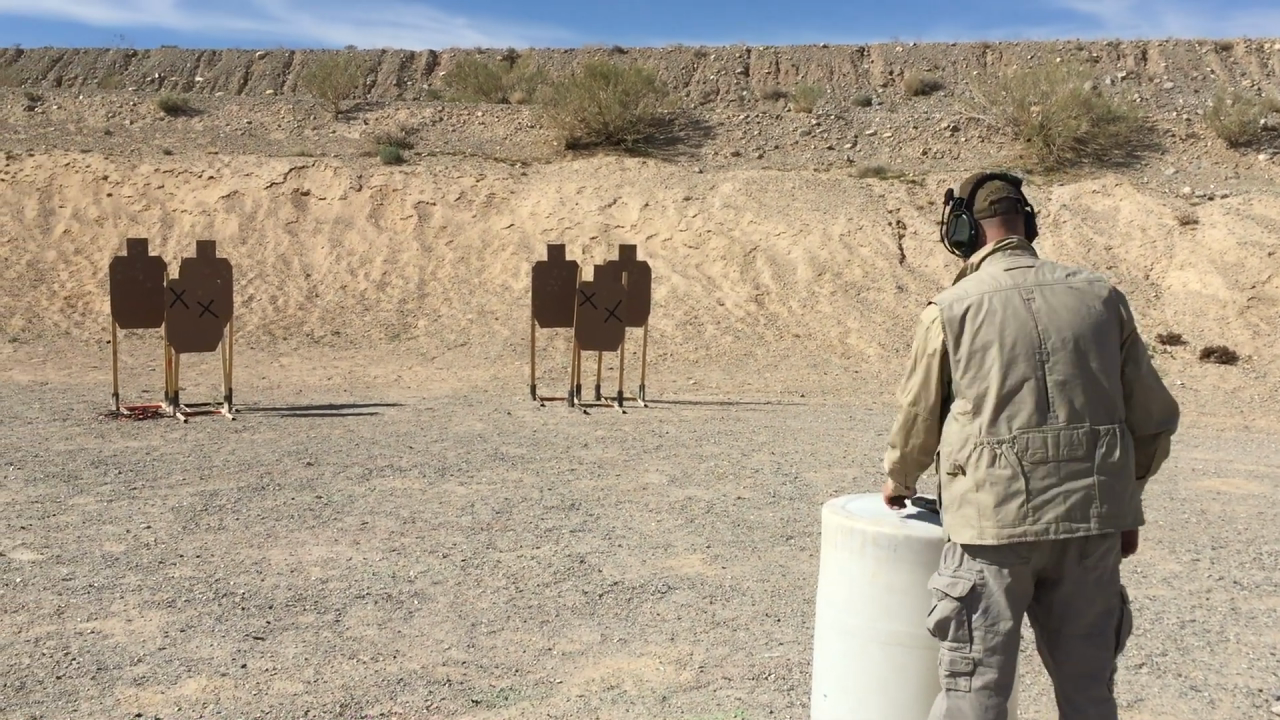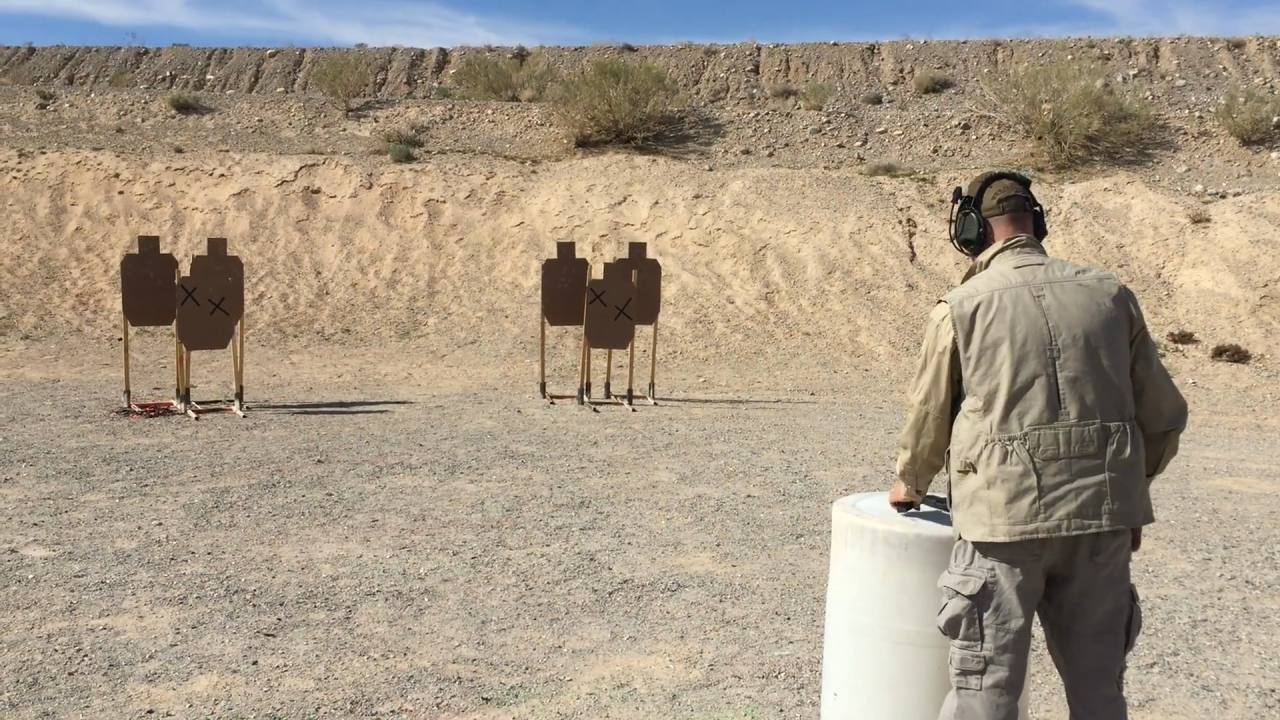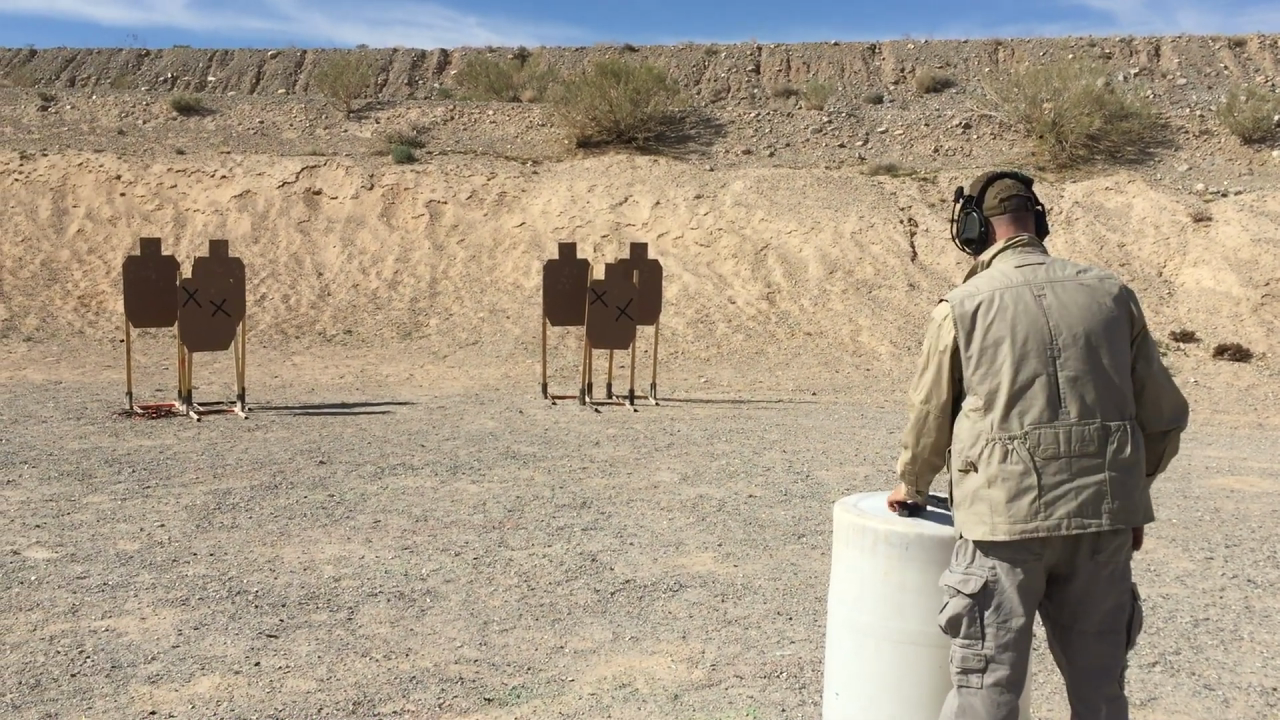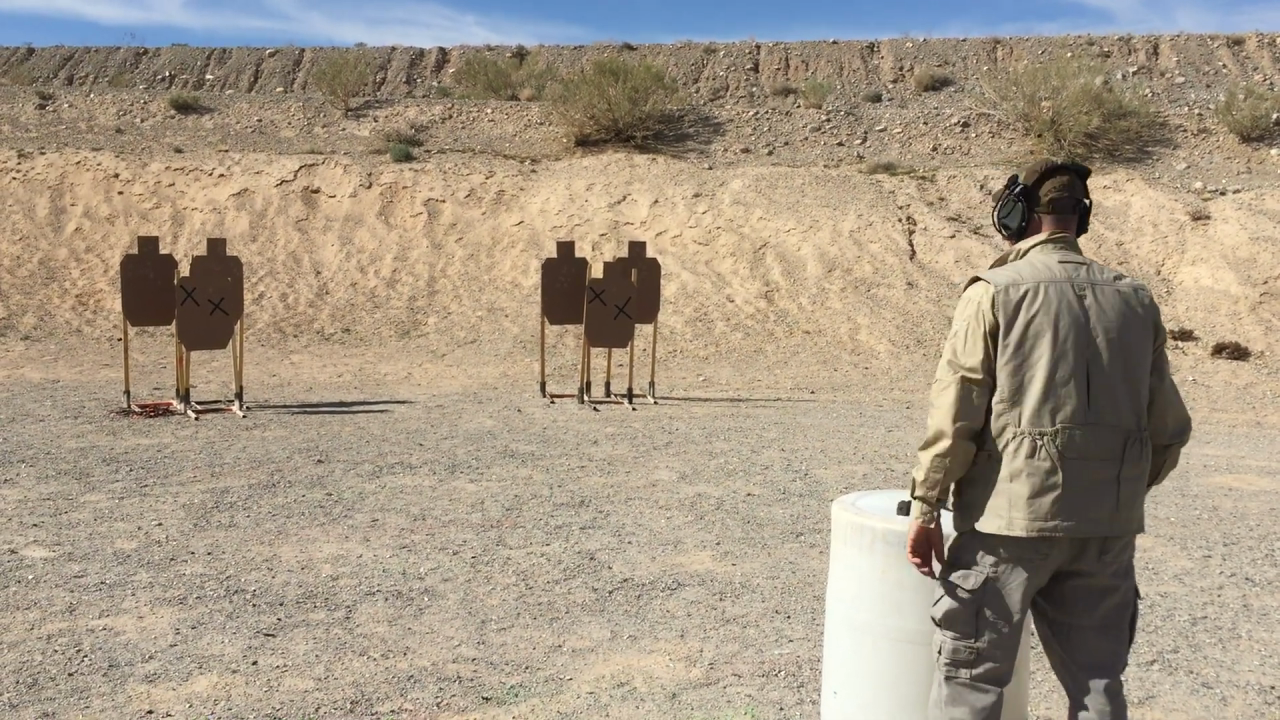
dt=0.5s
person 1, frame 1
left shoulder: (950, 310)
right shoulder: (1100, 297)
left elbow: (916, 418)
right elbow: (1153, 419)
left wrist: (898, 480)
right wrist: (1124, 503)
left hip: (994, 520)
right hip: (1091, 518)
person 1, frame 2
left shoulder: (960, 308)
right shoulder: (1110, 294)
left elbow: (929, 418)
right elbow: (1162, 415)
left wrist: (909, 485)
right wrist: (1125, 490)
left hip: (1005, 517)
right hip: (1101, 517)
person 1, frame 3
left shoulder: (961, 308)
right shoulder: (1111, 293)
left elbow: (929, 421)
right elbow: (1163, 414)
left wrist: (911, 486)
right wrist: (1128, 491)
left hip: (1006, 516)
right hip: (1101, 516)
person 1, frame 4
left shoulder: (995, 293)
right shoulder: (1136, 300)
left elbow: (955, 412)
right elbow: (1167, 427)
left wrist: (925, 505)
left hip: (1011, 517)
right hip: (1104, 523)
